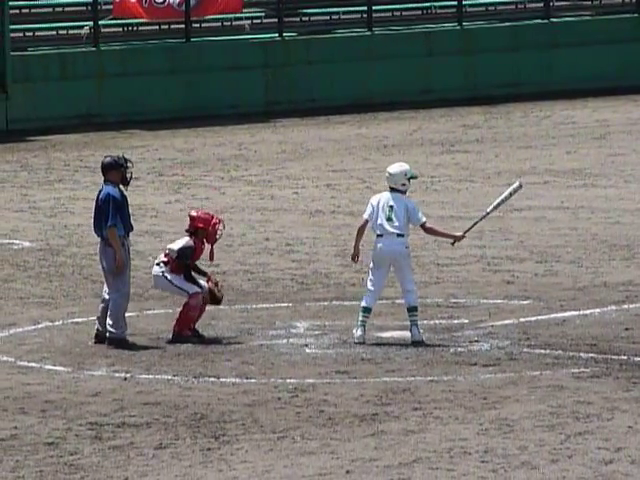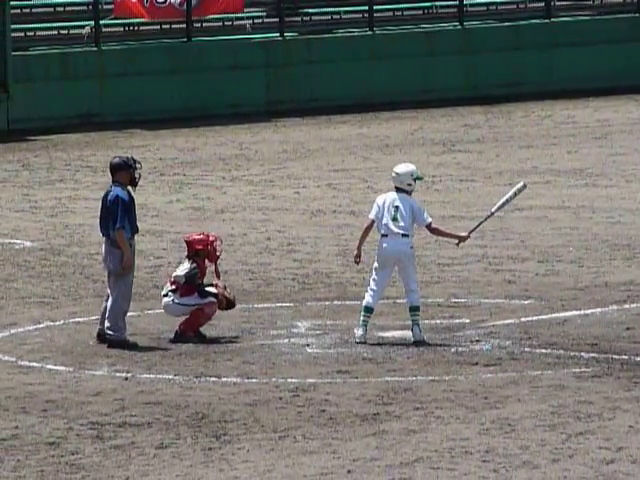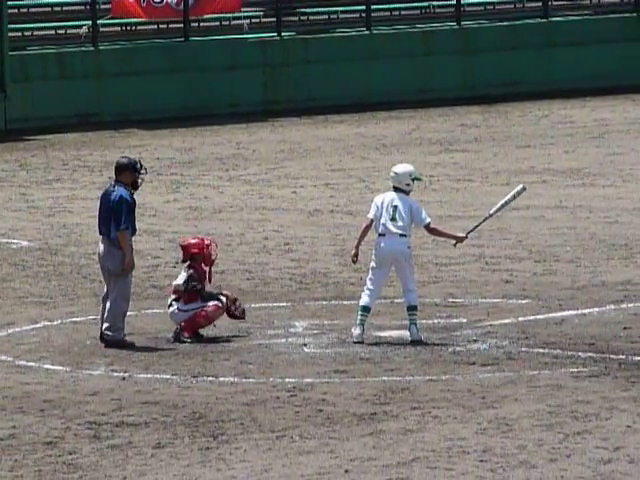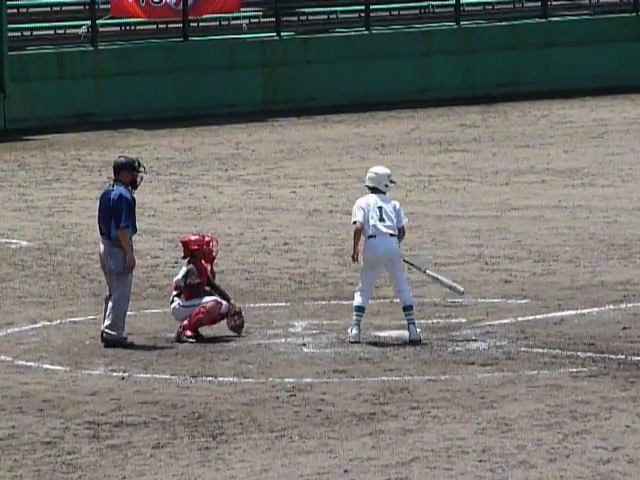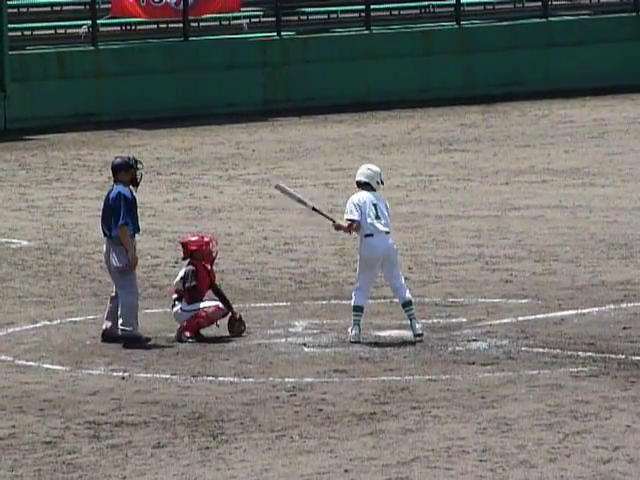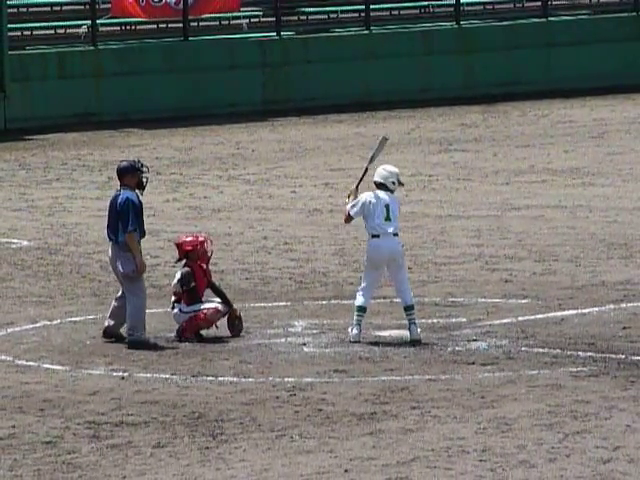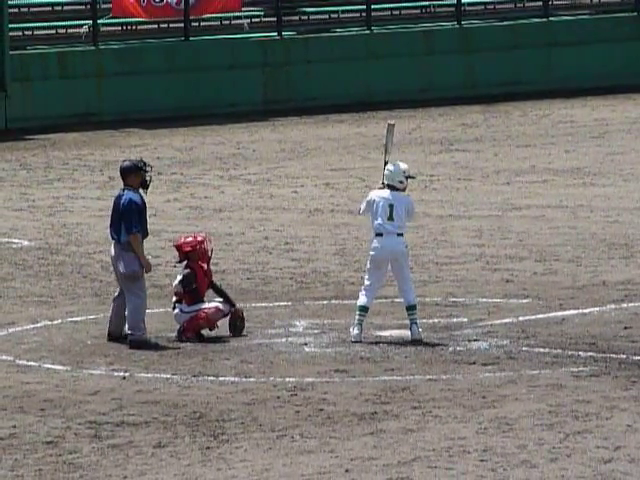
dt=0.3s
person 1, frame 1
left shoulder: (109, 192)
right shoulder: (111, 193)
right elbow: (110, 226)
right wrist: (119, 251)
left hip: (114, 246)
right hip: (114, 246)
left knee: (111, 291)
right knee: (119, 292)
left ankle: (102, 331)
right ankle: (116, 334)
person 1, frame 2
left shoulder: (112, 192)
right shoulder: (119, 195)
right elbow: (118, 228)
right wrist: (127, 253)
left hip: (112, 246)
right hip: (119, 248)
left knee: (114, 292)
right knee: (121, 294)
left ankle: (105, 330)
right ankle: (115, 335)
person 1, frame 3
left shoulder: (108, 192)
right shoulder: (123, 196)
right elbow: (121, 229)
right wrist: (129, 255)
left hip: (105, 245)
right hip: (117, 248)
left knee: (111, 292)
right knee: (119, 295)
left ankle: (106, 330)
right ankle: (113, 335)
person 1, frame 4
left shoulder: (107, 192)
right shoulder: (123, 195)
right elbow: (122, 227)
right wrist: (129, 254)
left hip: (106, 245)
right hip: (117, 248)
left knee: (113, 292)
right knee: (121, 294)
left ankle: (109, 331)
right ankle: (113, 335)
person 1, frame 5
left shoulder: (113, 192)
right shoulder: (122, 193)
right elbow: (121, 225)
right wrist: (131, 251)
left hip: (113, 246)
right hip: (120, 247)
left knee: (120, 291)
right knee: (129, 291)
left ankle: (110, 330)
right ankle: (128, 331)
person 1, frame 6
left shoulder: (117, 197)
right shoulder: (130, 198)
right elbow: (130, 231)
right wrist: (139, 257)
left hip: (117, 250)
right hip: (126, 252)
left knee: (126, 292)
right knee: (137, 295)
left ankle: (111, 327)
right ankle: (136, 337)
person 1, frame 7
left shoulder: (122, 196)
right shoulder: (132, 199)
right elbow: (133, 232)
right wrist: (143, 258)
left hip: (120, 250)
right hip: (128, 252)
left knee: (124, 293)
right knee: (137, 295)
left ankle: (116, 331)
right ankle: (137, 336)
person 2, frame 1
left shoulder: (376, 199)
right shoulder: (407, 203)
left elbow: (362, 225)
right elbow: (426, 228)
left wrist: (356, 247)
right wrist: (453, 236)
left hip: (381, 246)
right hip: (400, 247)
left knee: (372, 289)
right knee: (409, 289)
left ankle: (360, 330)
right ankle: (415, 330)
person 2, frame 2
left shoulder: (382, 199)
right shoulder: (413, 203)
left elbow: (369, 225)
right elbow: (432, 228)
left wrist: (359, 248)
right wrist: (458, 237)
left hip: (385, 246)
right hip: (405, 247)
left knee: (374, 289)
right knee: (412, 289)
left ankle: (361, 330)
right ankle: (416, 330)
person 2, frame 3
left shoulder: (380, 198)
right shoulder: (412, 203)
left elbow: (368, 224)
right elbow: (430, 228)
left wrist: (357, 247)
right wrist: (455, 237)
left hip: (382, 245)
right hip: (402, 246)
left knee: (371, 289)
right knee: (409, 288)
left ankle: (359, 330)
right ankle: (413, 329)
person 2, frame 4
left shoulder: (362, 202)
right shoulder: (393, 203)
left elbow: (358, 228)
right elbow: (402, 230)
left wrist: (355, 250)
left hip: (372, 246)
right hip: (392, 245)
left knee: (363, 289)
right knee: (402, 288)
left ankle: (355, 330)
right ankle: (412, 329)
person 2, frame 5
left shoulder: (355, 199)
right shoulder: (382, 199)
left elbow: (355, 227)
left wrist: (342, 227)
left hip: (369, 245)
right hip: (388, 242)
left knee: (361, 289)
right knee: (399, 285)
left ankle: (355, 330)
right ankle: (415, 325)
person 2, frame 6
left shoulder: (366, 197)
right shoulder: (395, 201)
left elbow: (347, 219)
left wrist: (351, 198)
left hip: (375, 245)
right hip: (395, 244)
left knee: (366, 289)
right knee: (404, 288)
left ankle: (356, 330)
right ankle: (413, 329)
person 2, frame 7
left shoulder: (374, 195)
right shoulder: (407, 201)
left elbow: (361, 211)
left hip: (379, 244)
right hip: (399, 244)
left knee: (369, 288)
right knee: (407, 288)
left ankle: (357, 329)
right ankle: (414, 329)
person 3, frame 1
left shoulder: (197, 242)
right shoulder: (191, 245)
left elbow: (190, 265)
right elbow: (187, 273)
left wrist: (207, 276)
right wrist: (203, 288)
left hip: (170, 272)
right hip: (162, 273)
left knee: (203, 292)
right knee: (196, 294)
left ankle: (188, 328)
right ankle: (179, 332)
person 3, frame 2
left shoulder: (197, 262)
right shoulder: (195, 267)
left elbow: (197, 286)
right elbow: (201, 292)
left wrist: (214, 284)
right wrist: (217, 295)
left hip: (178, 297)
right hip: (173, 302)
left knee: (214, 296)
right knee: (211, 303)
left ankle: (192, 330)
right ankle: (183, 332)
person 3, frame 3
left shoulder: (198, 268)
right shoulder: (192, 272)
left elbow: (202, 293)
right elbow: (204, 296)
left wrist: (222, 294)
right wrist: (221, 294)
left hip: (187, 307)
right hip: (178, 312)
left knee: (222, 302)
right knee: (216, 307)
left ankle: (191, 329)
right ankle: (182, 330)
person 3, frame 4
left shoulder: (201, 266)
right shoulder: (191, 267)
left elbow: (213, 286)
right elbow: (200, 292)
left wrist: (231, 302)
right wrist: (215, 296)
left hip: (189, 305)
right hip: (180, 307)
left knee: (225, 307)
right knee: (214, 303)
left ankle: (191, 328)
right ankle: (185, 329)
person 3, frame 5
left shoulder: (204, 268)
right shoulder: (190, 269)
left elbow: (216, 290)
right elbow: (193, 296)
left wrist: (232, 310)
right wrist: (209, 314)
left hip: (193, 307)
right hip: (182, 310)
left knee: (225, 307)
right knee: (216, 307)
left ankle: (192, 327)
right ankle: (186, 330)
person 3, frame 6
left shoulder: (200, 268)
right shoulder: (187, 271)
left elbow: (214, 288)
right elbow: (193, 297)
left wrist: (232, 307)
right wrist: (206, 315)
left hip: (193, 307)
right hip: (182, 312)
left knee: (224, 306)
right knee: (215, 309)
left ankle: (192, 328)
right ankle: (185, 330)
person 3, frame 7
left shoulder: (201, 268)
right shoulder: (188, 272)
left elbow: (216, 288)
right elbow: (195, 298)
left wrist: (234, 306)
right wrist: (209, 318)
left hip: (193, 307)
right hip: (183, 312)
left knee: (226, 307)
right knee: (216, 309)
left ankle: (194, 328)
right ankle: (186, 330)
